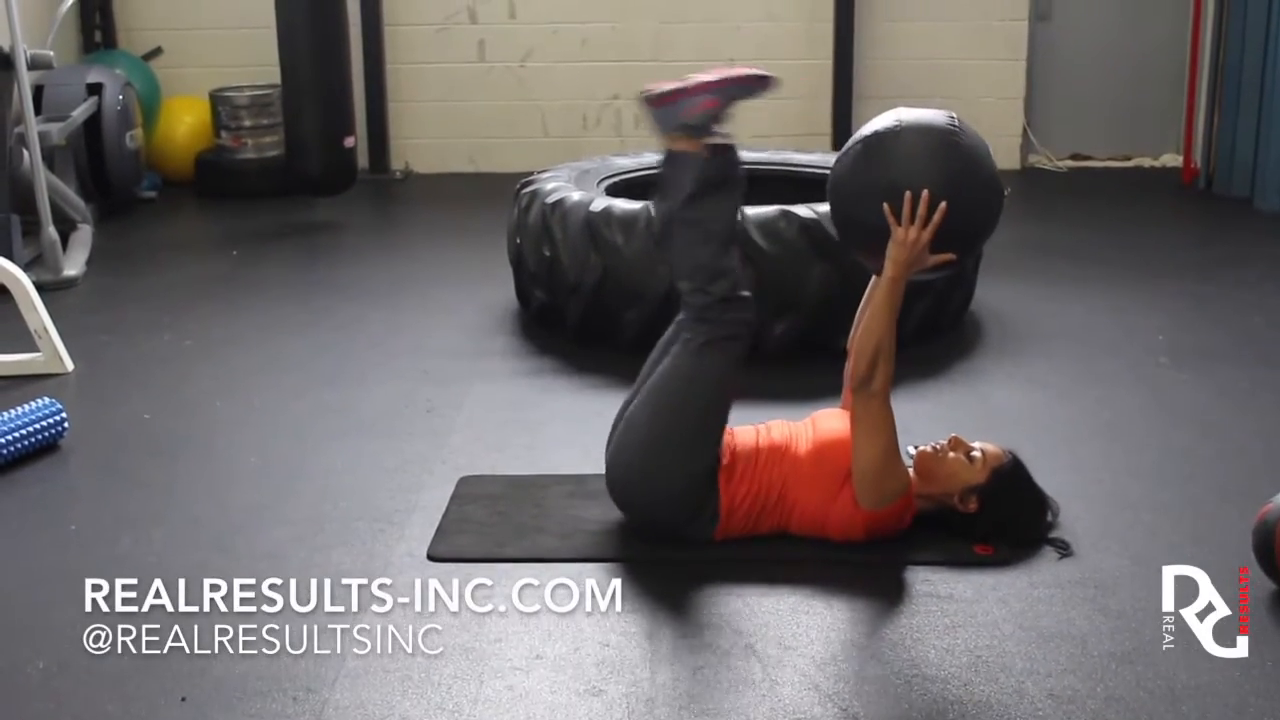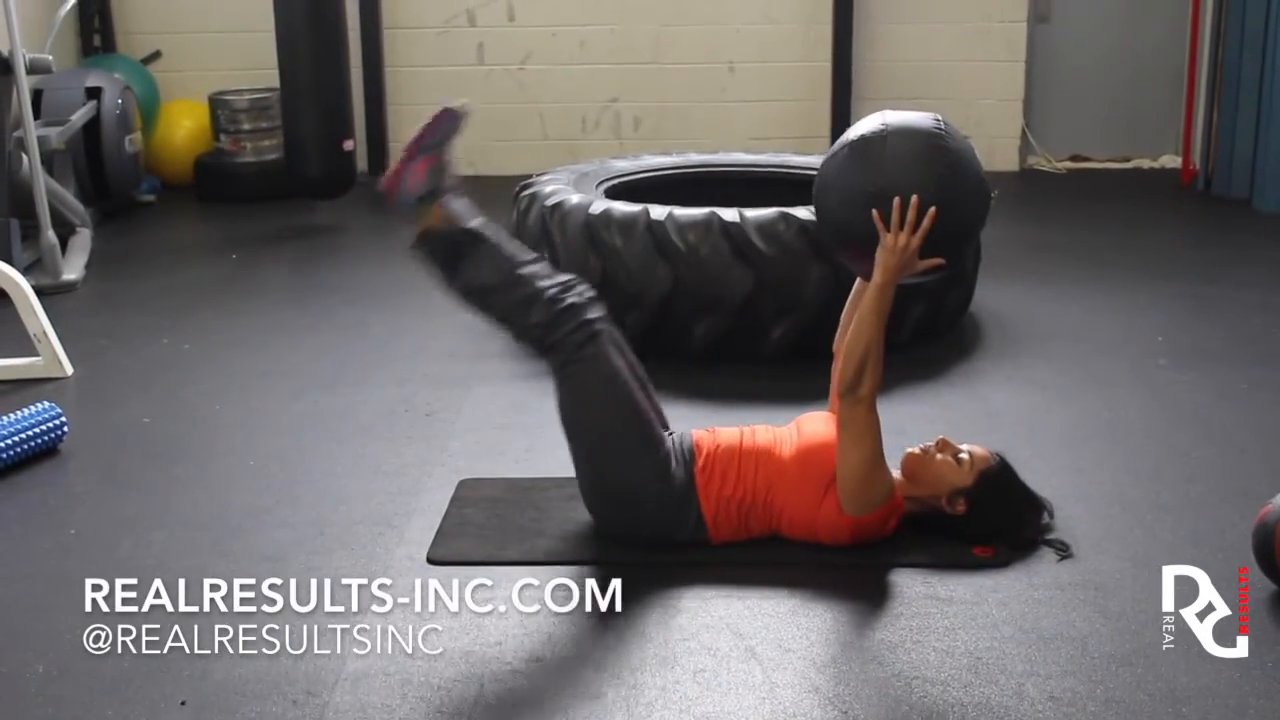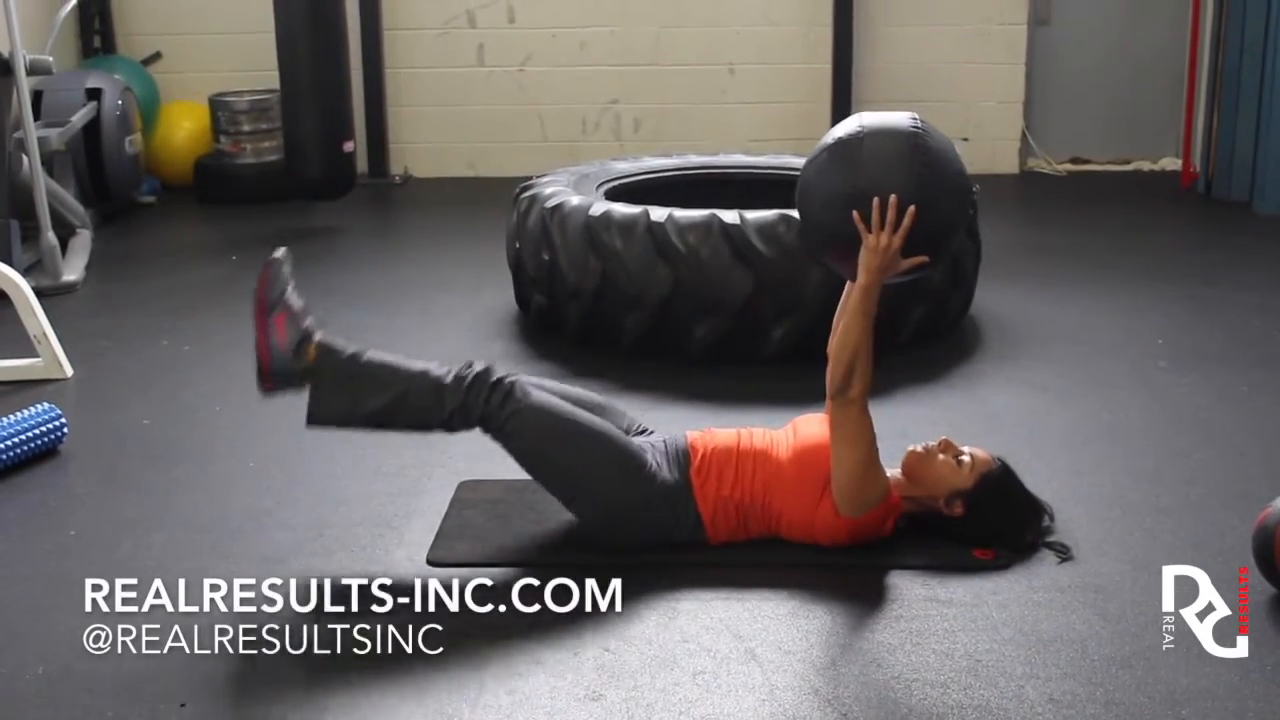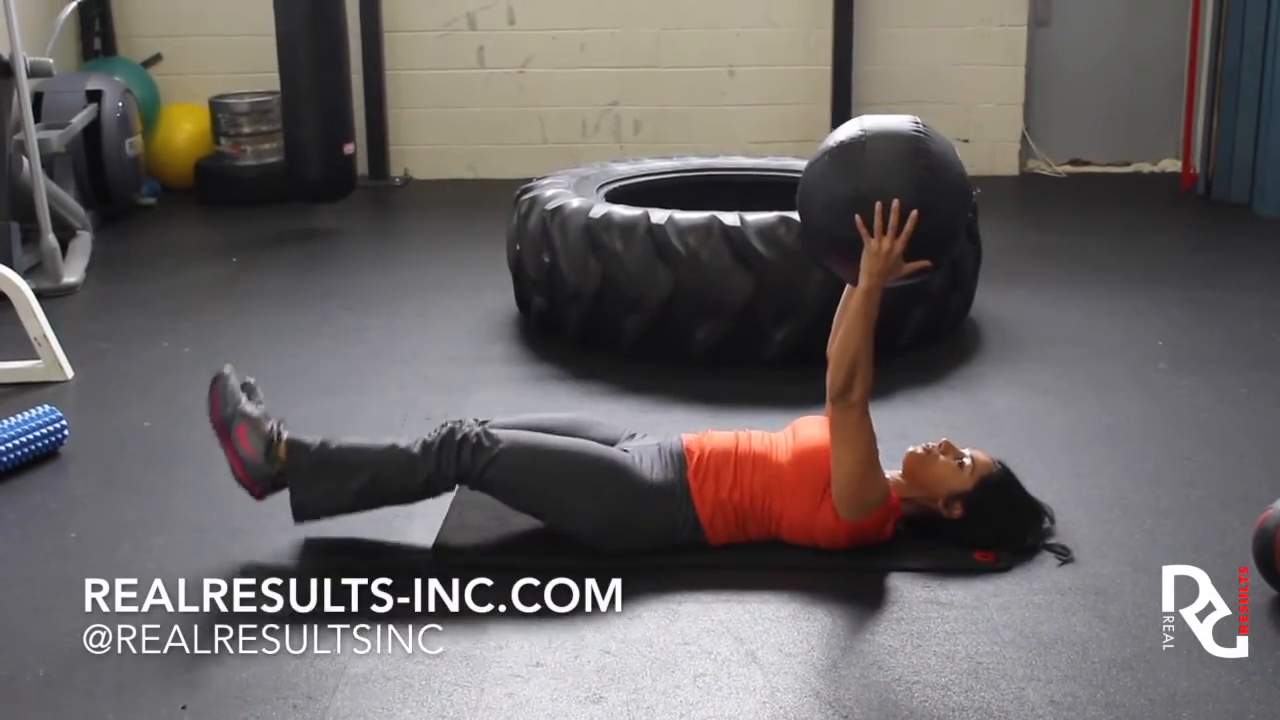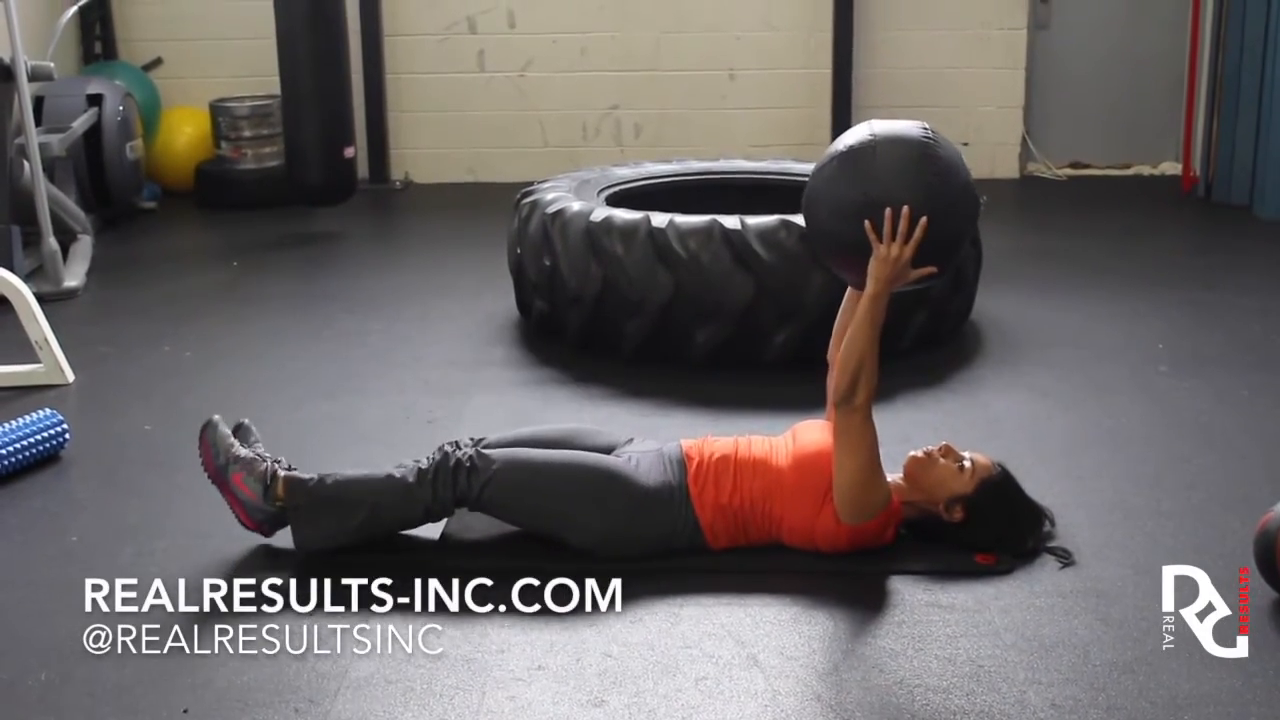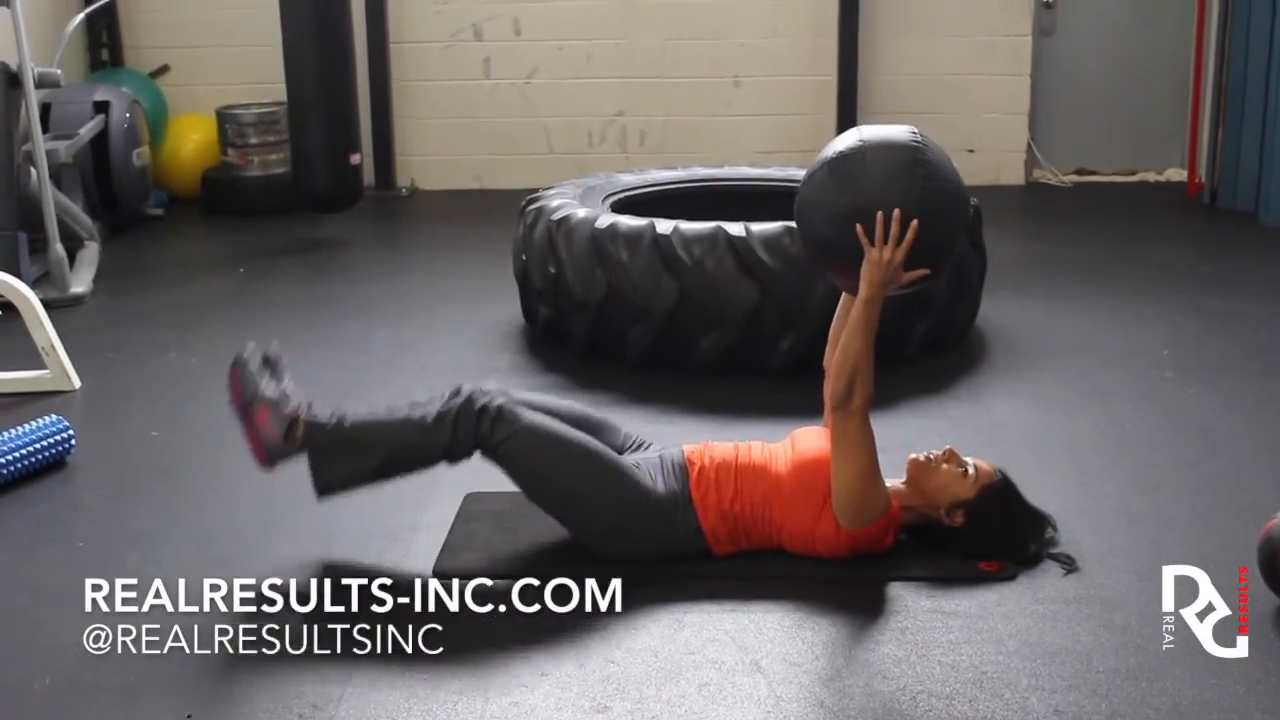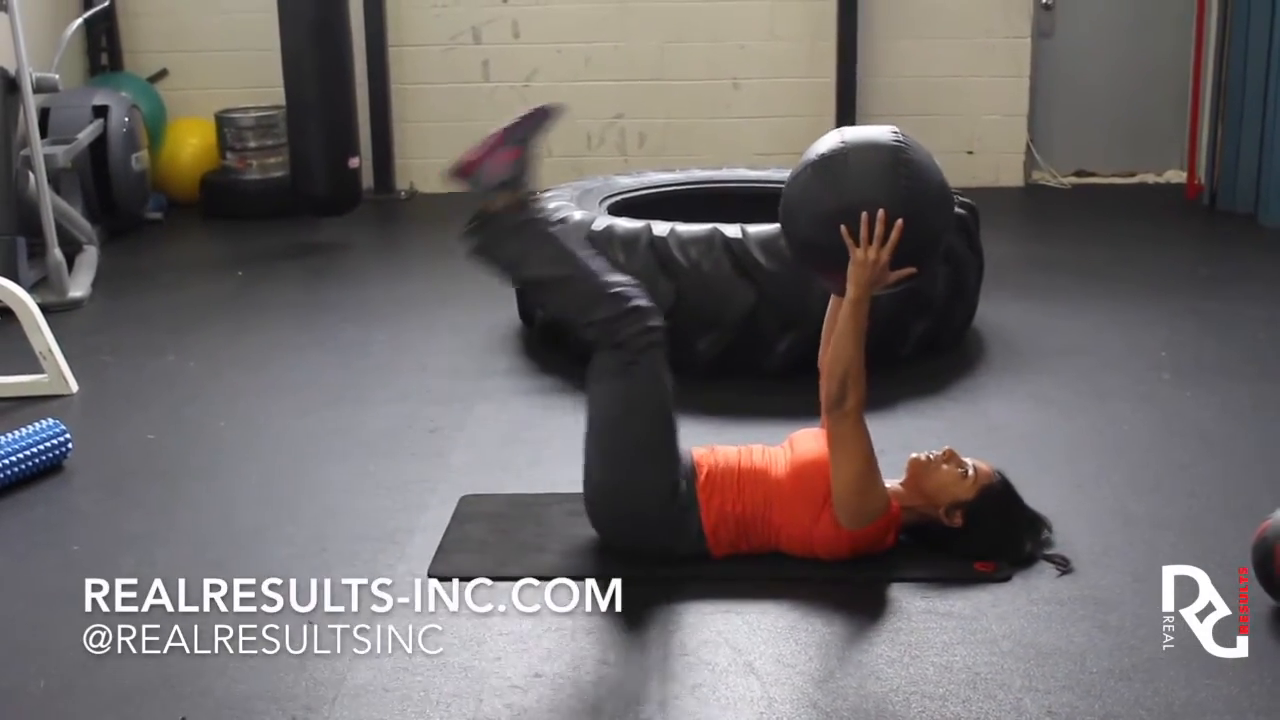
dt=0.4s
person 1, frame 1
left shoulder: (886, 502)
right shoulder: (879, 474)
left elbow: (869, 383)
right elbow: (858, 359)
left wrist: (896, 271)
right wrist: (887, 264)
left hip: (660, 484)
right hip: (656, 468)
left knee: (721, 314)
right knee: (712, 308)
left ankle: (689, 141)
right ankle: (688, 143)
person 1, frame 2
left shoulder: (872, 509)
right shoulder: (881, 486)
left elbow: (854, 387)
right elbow: (847, 358)
left wrist: (884, 278)
right wrist: (874, 272)
left hip: (657, 498)
right hip: (675, 466)
left knee: (574, 321)
right knee: (575, 321)
left ankle: (434, 213)
right ankle: (441, 217)
person 1, frame 3
left shoulder: (869, 510)
right shoulder: (880, 484)
left elbow: (843, 391)
right elbow: (846, 385)
left wrist: (869, 281)
right wrist: (866, 275)
left hip: (654, 501)
right hip: (666, 461)
left knee: (488, 391)
right knee: (503, 388)
left ankle: (307, 359)
right ankle: (314, 362)
person 1, frame 4
left shoulder: (868, 512)
right shoulder: (878, 482)
left elbow: (845, 393)
right elbow: (841, 372)
left wrist: (870, 282)
right wrist: (863, 276)
left hip: (650, 505)
right hip: (660, 463)
left knee: (465, 451)
right knee: (479, 432)
left ankle: (281, 460)
right ankle: (289, 452)
person 1, frame 5
left shoulder: (869, 514)
right shoulder: (874, 483)
left elbow: (851, 399)
right elbow: (839, 368)
left wrist: (880, 287)
right wrist: (863, 276)
left hip: (651, 510)
right hip: (659, 467)
left knee: (461, 476)
right knee: (471, 449)
left ankle: (280, 500)
right ankle: (285, 484)
person 1, frame 6
left shoulder: (868, 521)
right shoulder: (881, 495)
left elbow: (847, 406)
right elbow: (837, 380)
left wrist: (872, 293)
right wrist: (856, 282)
left hip: (652, 517)
right hip: (660, 472)
left knee: (480, 413)
right knee: (495, 404)
left ankle: (298, 432)
right ankle: (305, 428)
person 1, frame 7
left shoulder: (865, 521)
right shoulder: (885, 498)
left elbow: (841, 403)
right elbow: (836, 384)
left wrist: (858, 293)
right wrist: (851, 291)
left hip: (649, 517)
right hip: (674, 488)
left knee: (632, 327)
right knee: (615, 323)
left ankle: (503, 204)
right ankle: (501, 225)
